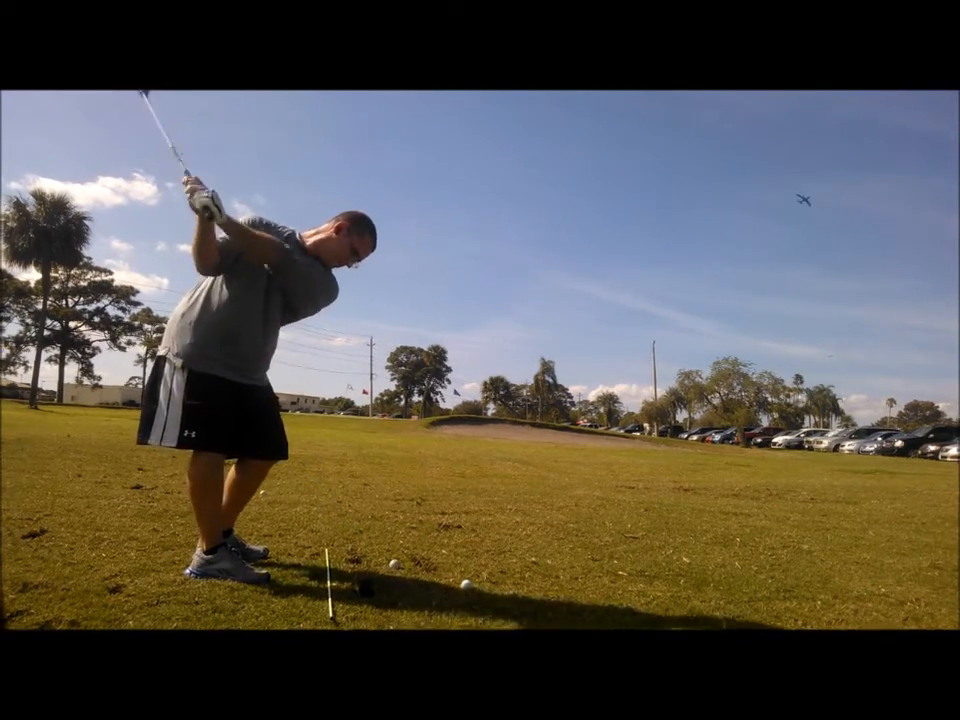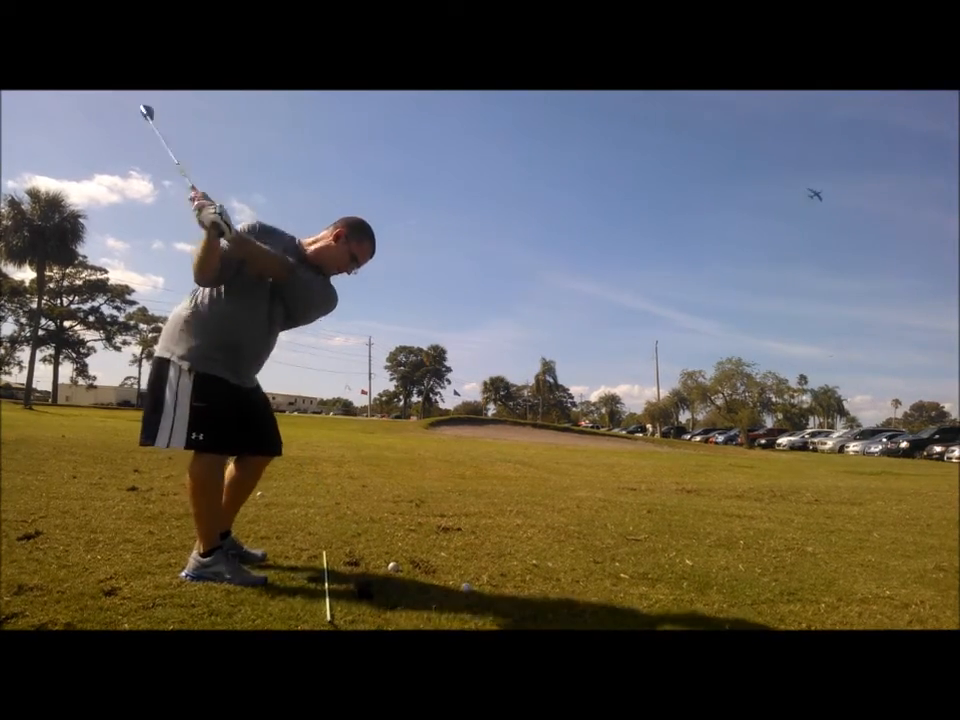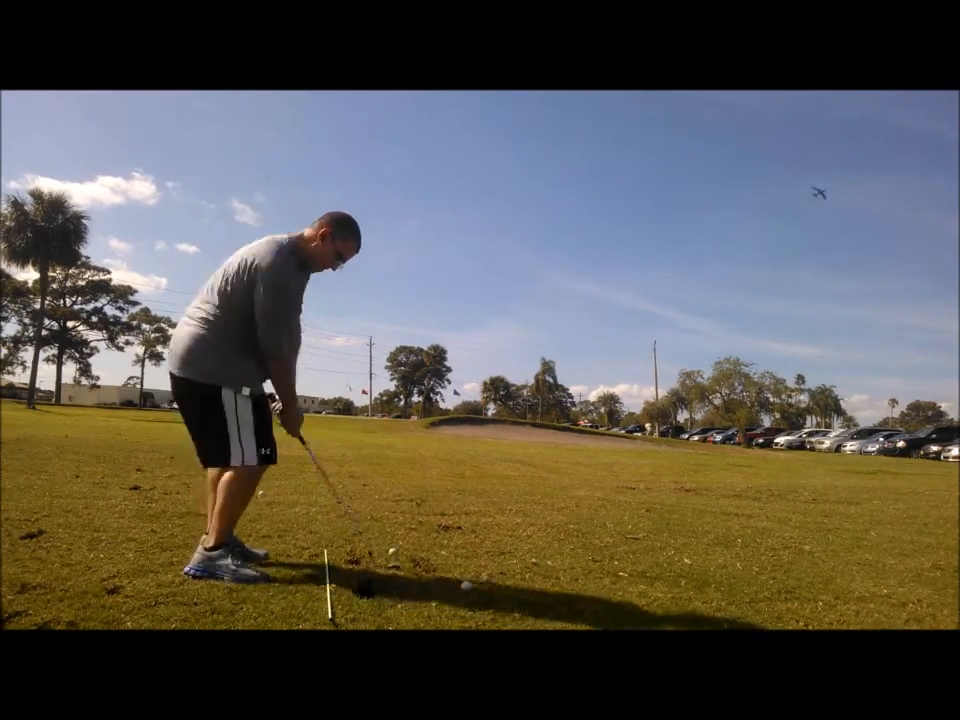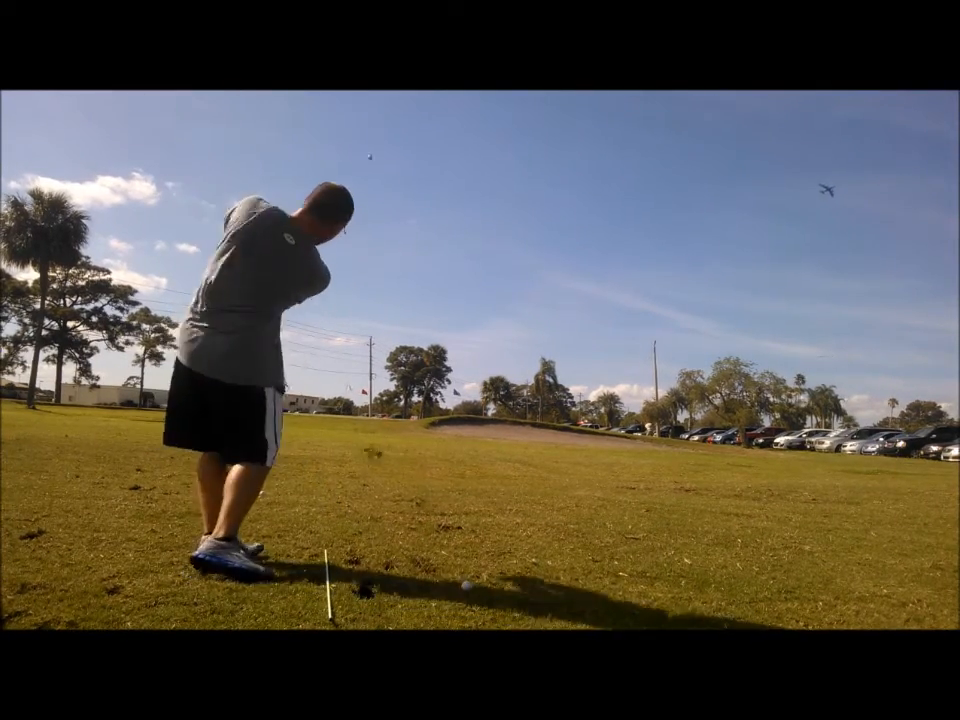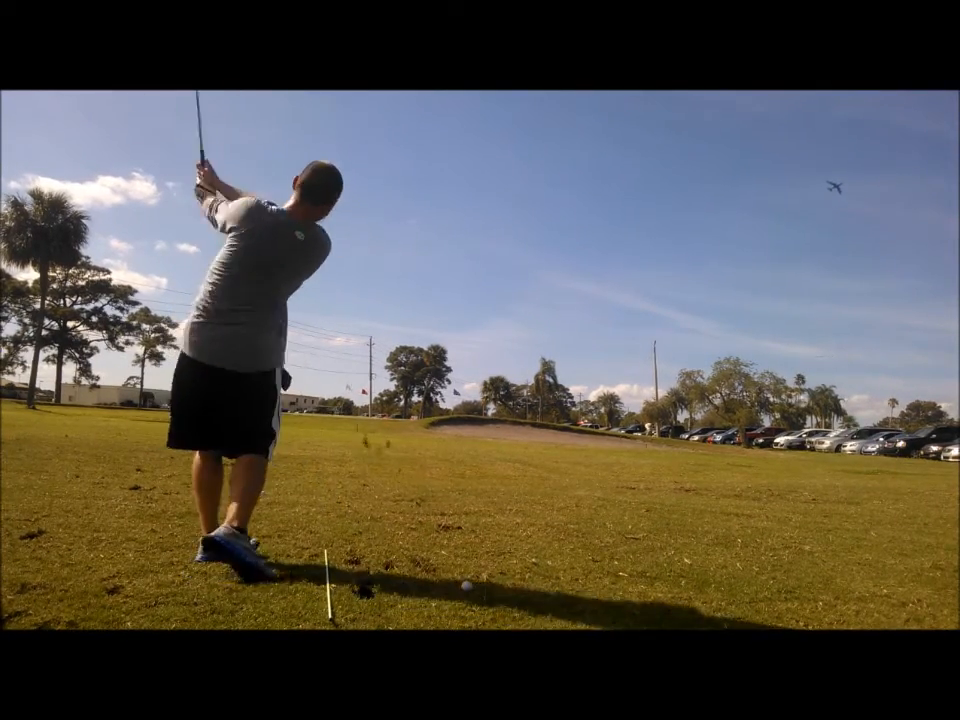
dt=0.2s
person 1, frame 1
left shoulder: (322, 285)
right shoulder: (258, 226)
left elbow: (273, 255)
right elbow: (208, 263)
left wrist: (218, 217)
right wrist: (205, 215)
left hip: (248, 373)
right hip: (195, 352)
left knee: (263, 454)
right knee: (209, 449)
left ankle: (223, 535)
right ankle: (209, 553)
person 1, frame 2
left shoulder: (320, 294)
right shoulder: (261, 233)
left elbow: (277, 270)
right elbow: (206, 276)
left wrist: (226, 230)
right wrist: (212, 231)
left hip: (238, 372)
right hip: (191, 353)
left knee: (258, 452)
right knee: (210, 450)
left ankle: (219, 537)
right ankle: (206, 556)
person 1, frame 3
left shoulder: (279, 252)
right shoulder: (278, 266)
left elbow: (286, 341)
right elbow: (278, 348)
left wrist: (282, 397)
right wrist: (290, 405)
left hip: (199, 360)
right hip: (209, 363)
left knee: (231, 455)
right knee: (249, 457)
left ankle: (219, 536)
right ankle: (212, 553)
person 1, frame 4
left shoulder: (252, 211)
right shoulder: (314, 273)
left hip: (193, 349)
right hip: (250, 367)
left knee: (211, 448)
right knee: (254, 456)
left ankle: (215, 533)
right ankle: (219, 542)
person 1, frame 5
left shoulder: (249, 214)
right shoulder: (319, 245)
left elbow: (214, 209)
left wrist: (209, 186)
right wrist: (219, 185)
left hip: (201, 347)
right hip: (256, 358)
left knee: (206, 447)
right knee: (253, 450)
left ankle: (210, 533)
right ankle: (233, 532)
